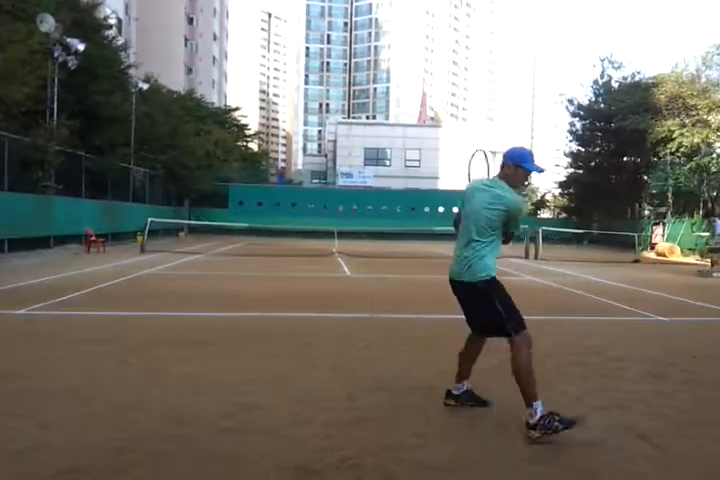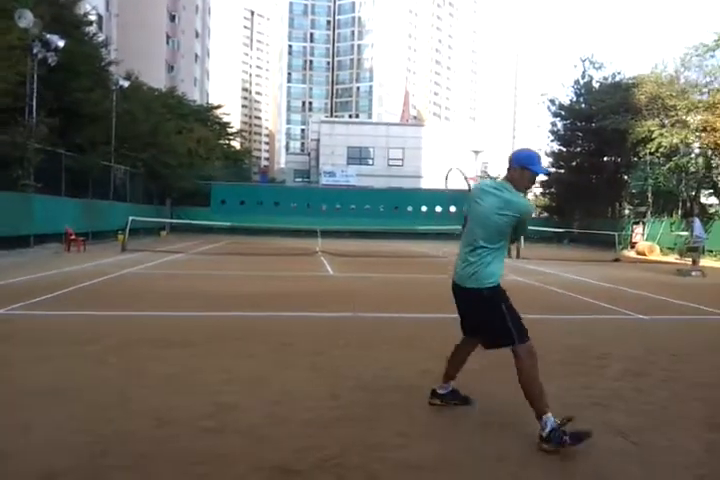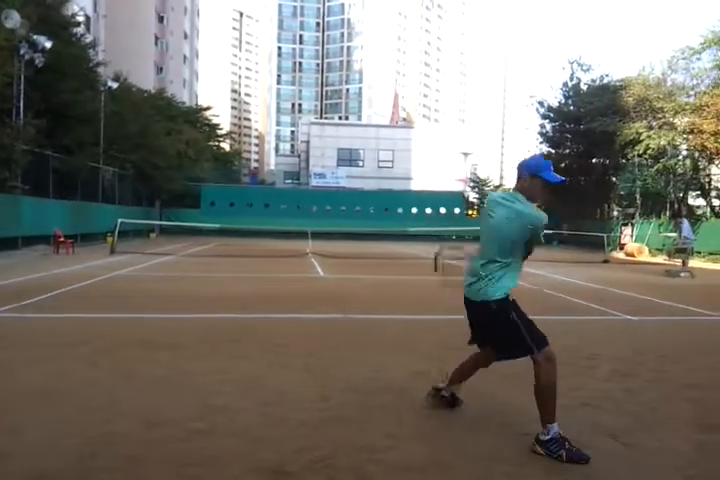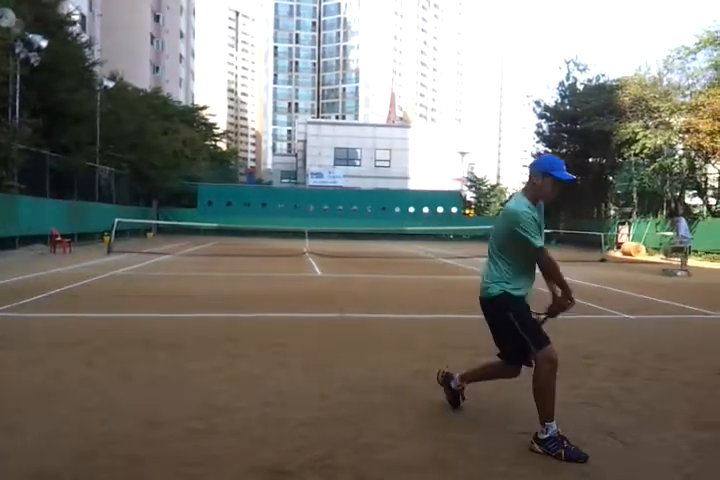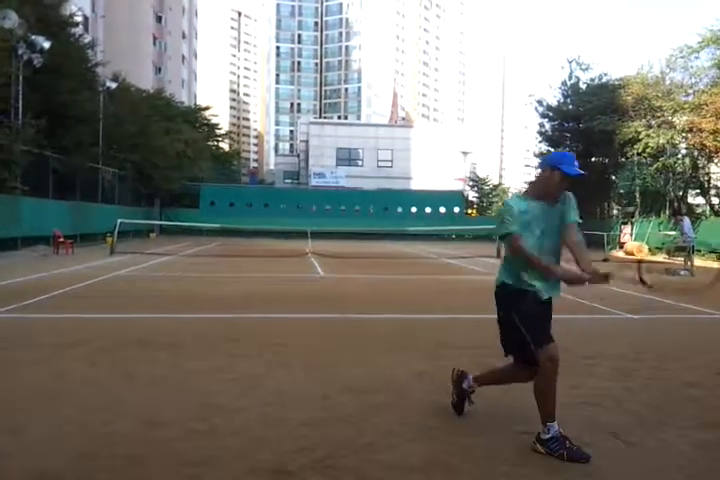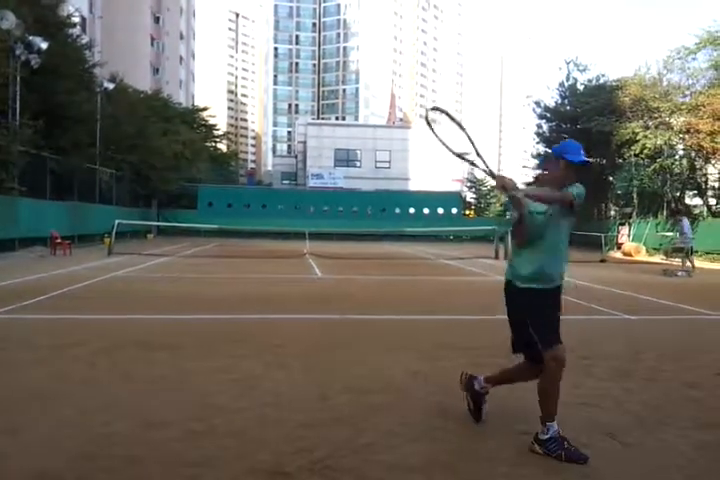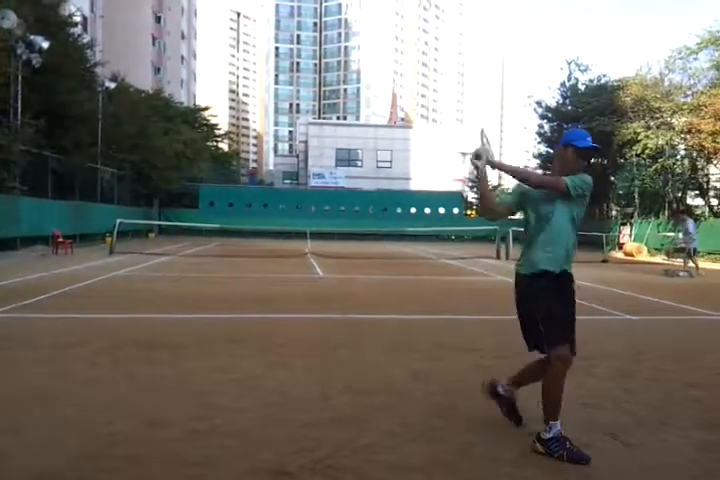
dt=0.1s
person 1, frame 1
left shoulder: (474, 187)
right shoulder: (513, 202)
left elbow: (460, 222)
right elbow: (506, 238)
left hip: (459, 275)
right hip: (480, 278)
left knee: (479, 333)
right knee: (520, 339)
left ankle: (458, 390)
right ankle: (537, 417)
person 1, frame 2
left shoulder: (480, 189)
right shoulder: (523, 206)
right elbow: (511, 239)
left hip: (461, 281)
right hip: (484, 285)
left knee: (473, 338)
right knee: (524, 352)
left ankle: (443, 390)
right ankle: (550, 428)
person 1, frame 3
left shoulder: (493, 200)
right shoulder: (536, 218)
right elbow: (523, 254)
left hip: (474, 292)
right hip: (494, 298)
left knee: (490, 352)
right knee: (545, 358)
left ankle: (444, 391)
right ankle: (548, 436)
person 1, frame 4
left shoulder: (536, 206)
right shoulder: (519, 211)
left elbow: (538, 256)
right elbow: (544, 260)
left wrist: (556, 293)
right wrist: (565, 293)
left hip: (515, 295)
right hip: (501, 295)
left knee: (512, 364)
right knee: (547, 357)
left ankle: (453, 381)
right ankle: (547, 435)
person 1, frame 5
left shoulder: (566, 201)
right shoulder: (512, 207)
left elbow: (572, 236)
right elbow: (520, 253)
left wrist: (586, 266)
right wrist: (558, 273)
left hip: (543, 294)
right hip: (515, 291)
left knee: (528, 368)
right knee: (549, 357)
left ankle: (465, 382)
right ankle: (549, 435)
person 1, frame 6
left shoulder: (576, 193)
right shoulder: (521, 197)
left elbow: (551, 197)
right elbow: (521, 240)
left wrist: (519, 191)
right wrist: (521, 207)
left hip: (550, 287)
right hip: (522, 287)
left knee: (539, 363)
right knee: (555, 357)
left ankle: (477, 383)
right ankle: (548, 435)
person 1, frame 7
left shoulder: (583, 183)
right shoulder: (527, 189)
left elbow: (541, 182)
right elbow: (492, 212)
left wrist: (499, 164)
right wrist: (481, 171)
left hip: (561, 277)
right hip: (533, 279)
left knee: (557, 357)
right knee: (560, 355)
left ankle: (505, 388)
right ankle: (550, 435)
